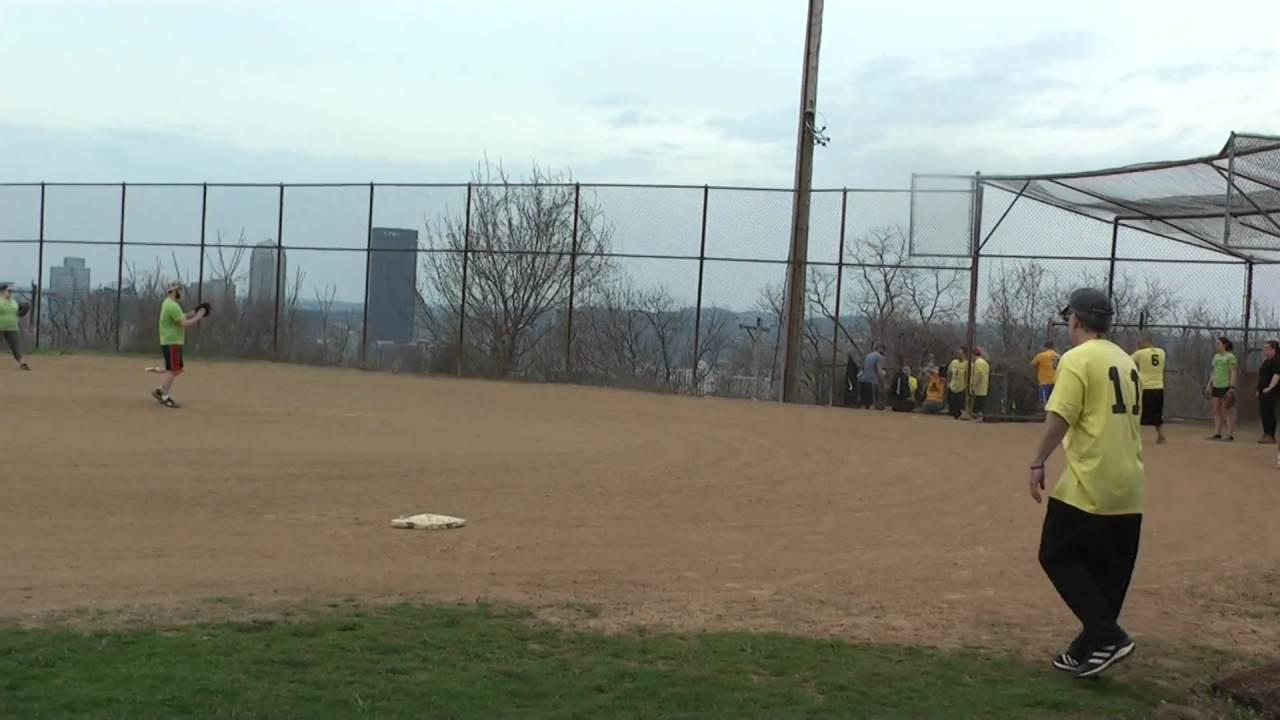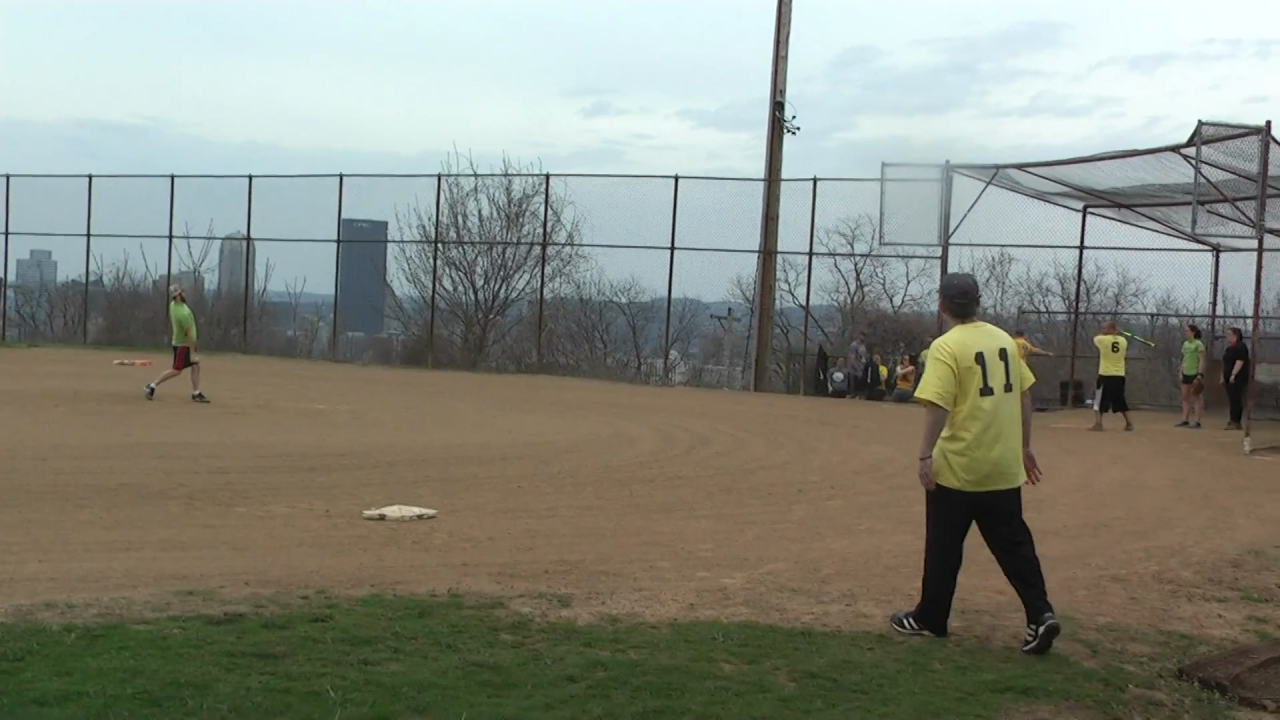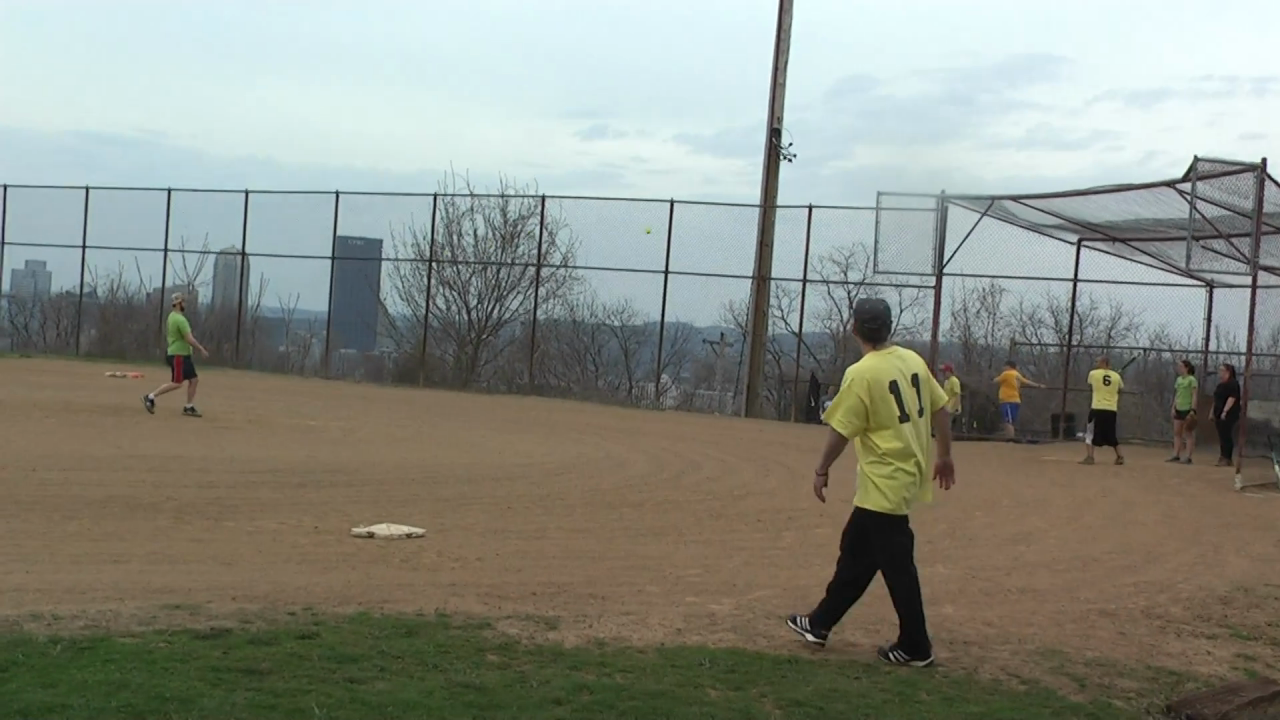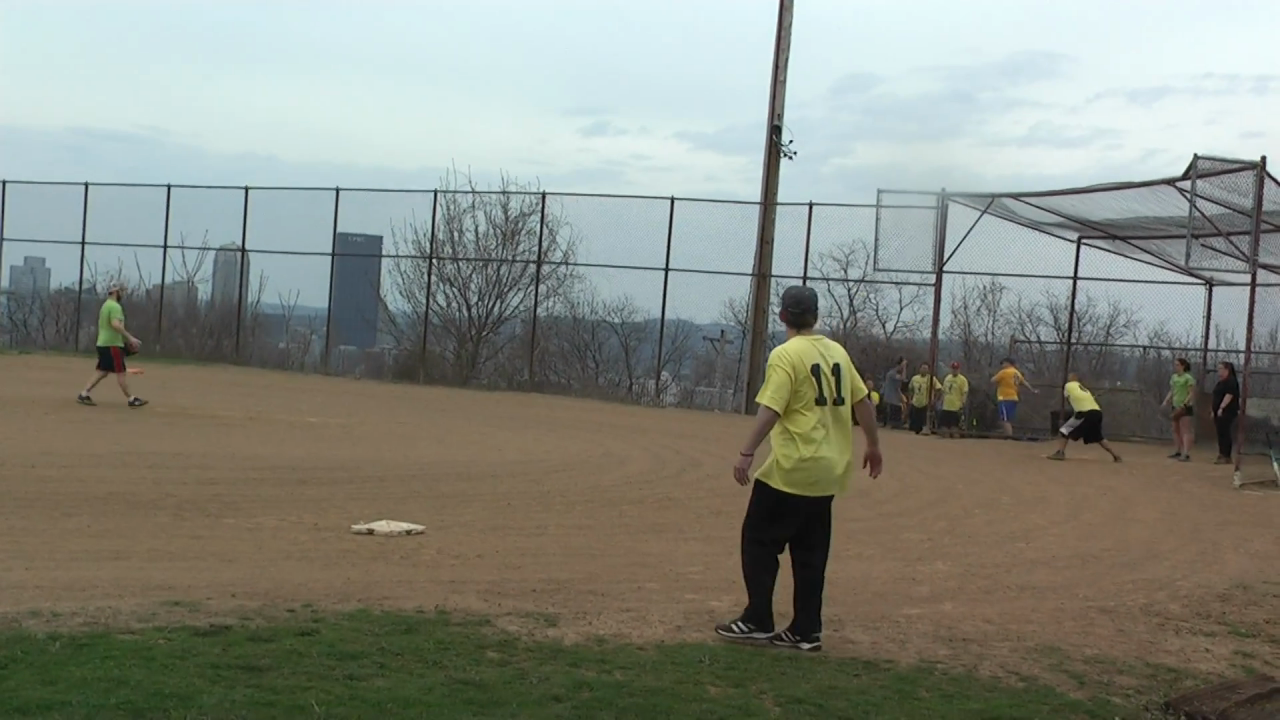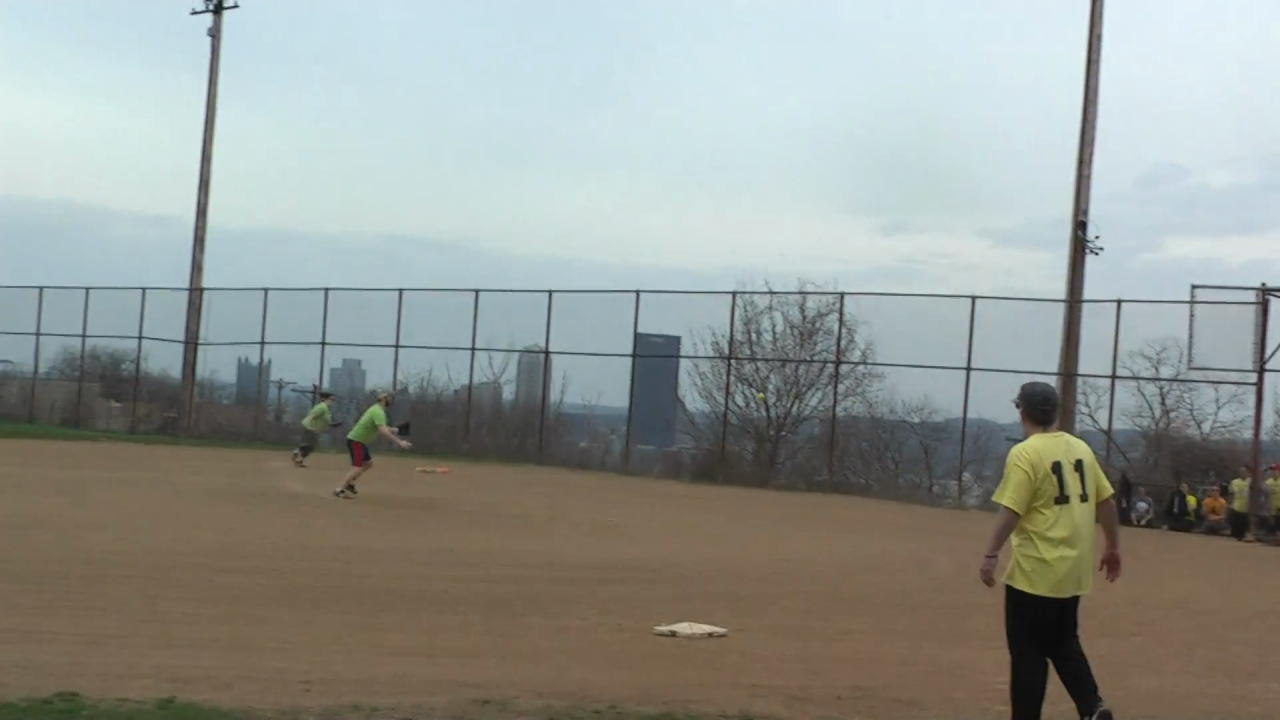
dt=0.7s
person 1, frame 1
left shoulder: (1077, 358)
right shoulder: (1125, 360)
left elbow: (1060, 417)
left wrist: (1037, 465)
left hip: (1089, 485)
right hip: (1128, 487)
left knee: (1057, 558)
right knee: (1108, 573)
left ankle: (1107, 638)
right ankle: (1090, 652)
person 1, frame 2
left shoulder: (946, 346)
right shoulder: (1003, 338)
left elbow: (937, 406)
right elbow: (1025, 394)
left wrist: (926, 456)
right wrist: (1024, 447)
left hip: (957, 465)
right hip: (1004, 466)
left knee: (943, 546)
right knee: (1013, 543)
left ankle: (930, 618)
right ankle: (1041, 614)
person 1, frame 3
left shoulder: (860, 374)
right shoulder: (914, 361)
left elbow: (842, 431)
right elbow: (940, 410)
left wrist: (821, 470)
right wrist: (944, 456)
left hip: (883, 484)
right hip: (909, 478)
left knee: (896, 565)
right knee: (857, 552)
left ankle: (916, 647)
right ankle: (820, 623)
person 1, frame 4
left shoulder: (785, 354)
right shoulder: (837, 351)
left elbow: (770, 409)
right elbow: (863, 402)
left wrist: (746, 453)
right wrist: (872, 445)
left hip: (791, 468)
right hip: (827, 471)
left knee: (758, 538)
right knee: (810, 551)
left ankle: (758, 618)
right ankle: (807, 628)
person 1, frame 5
left shoulder: (1024, 453)
right shoulder: (1081, 449)
left elbow: (1011, 511)
right elbow: (1107, 502)
left wrist: (990, 555)
right wrist: (1113, 548)
left hip: (1037, 571)
right hip: (1074, 570)
left knee: (1028, 656)
right knee: (1065, 648)
